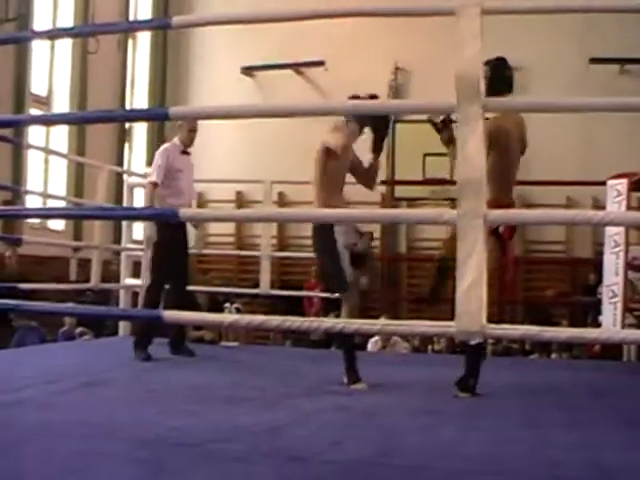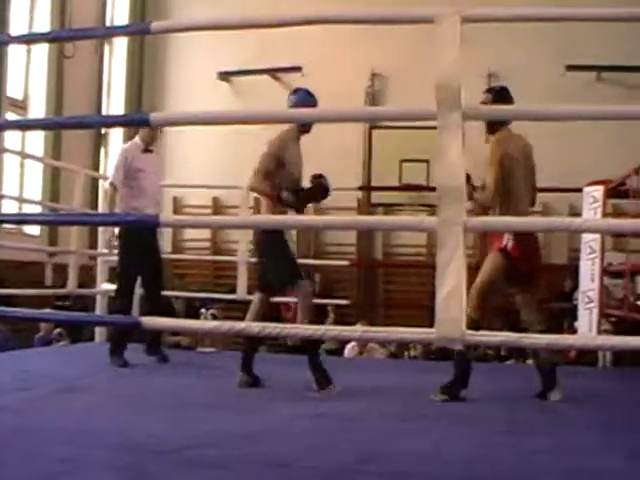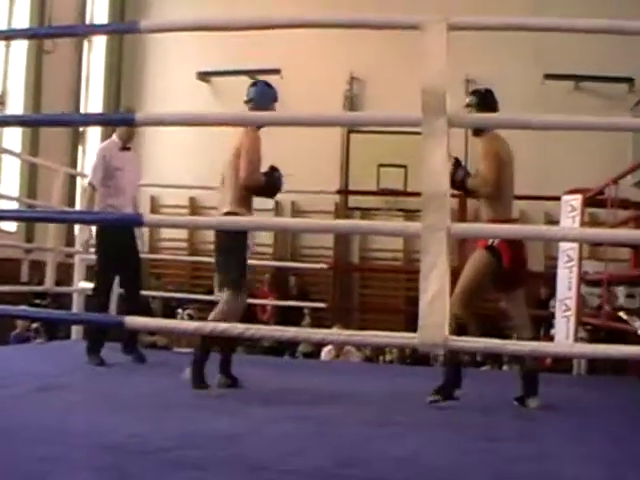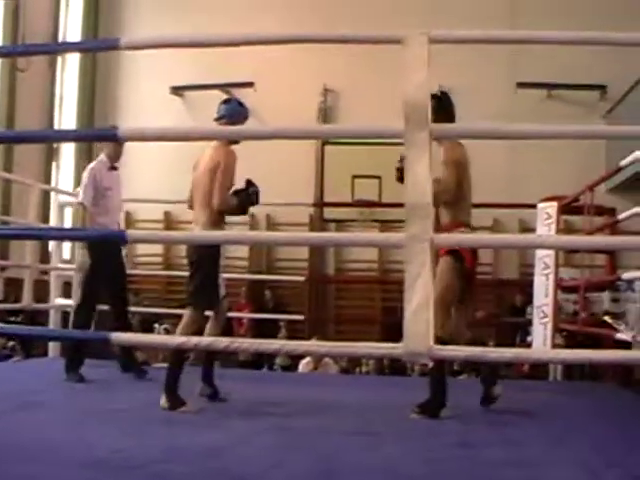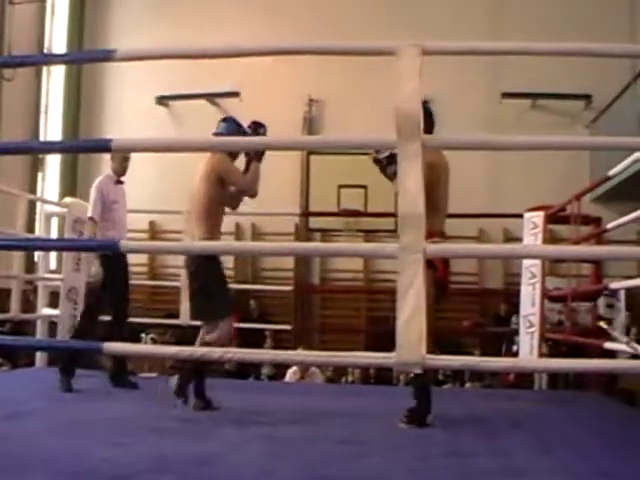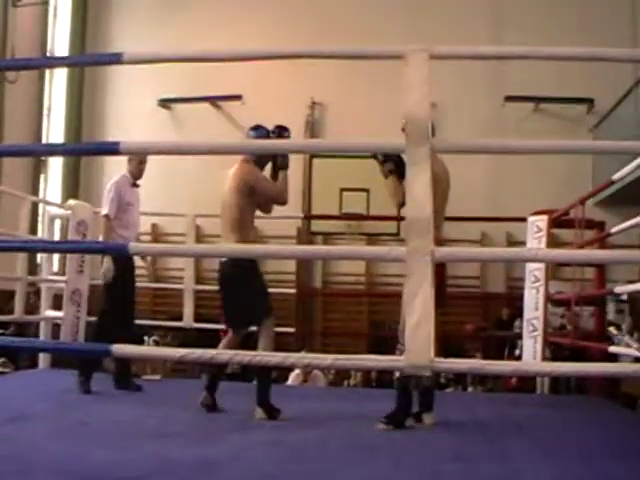
dt=0.3s
person 1, frame 1
left shoulder: (495, 121)
right shoulder: (517, 121)
left wrist: (447, 135)
left hip: (495, 211)
right hip: (501, 207)
right knee: (447, 256)
left ankle: (470, 378)
person 1, frame 2
left shoulder: (497, 146)
right shoulder: (524, 146)
left elbow: (490, 200)
left wrist: (471, 191)
left hip: (508, 236)
right hip: (527, 236)
left knee: (473, 304)
right knee: (531, 315)
left ankle: (458, 382)
right ankle: (550, 385)
person 1, frame 3
left shoulder: (488, 144)
right shoulder: (501, 144)
left elbow: (489, 188)
left wrist: (459, 174)
right wrist: (462, 181)
left hip: (496, 236)
right hip: (508, 236)
left knee: (459, 303)
right knee: (518, 315)
left ankle: (451, 382)
right ankle: (530, 391)
person 1, frame 4
left shoulder: (449, 149)
right shoulder: (454, 149)
left elbow: (447, 195)
right hip: (459, 237)
left knee: (438, 317)
right knee: (458, 320)
left ankle: (437, 398)
right ankle: (490, 381)
person 1, frame 5
left shoulder: (425, 157)
right shoulder: (435, 157)
left wrist: (391, 170)
right wrist: (393, 170)
left hip: (428, 247)
right hip: (432, 246)
left ankle: (420, 408)
right ankle: (421, 403)
person 1, frame 6
right shoulder: (437, 164)
left elbow: (400, 199)
left wrist: (388, 167)
right wrist: (396, 169)
left knee: (408, 328)
left ankle: (403, 409)
right ankle: (425, 407)
person 2, frame 1
left shoulder: (347, 145)
right shoulder: (333, 135)
left elbow: (369, 181)
right elbow: (342, 147)
left wrist: (377, 146)
right wrist: (357, 123)
left hip: (341, 222)
right hip: (328, 226)
right knee: (350, 296)
right ankle: (351, 371)
person 2, frame 2
left shoulder: (295, 146)
right shoulder: (281, 143)
right elbow: (255, 183)
left wrist: (314, 191)
right wrist: (283, 197)
left hip: (275, 231)
right hip: (271, 230)
left knee: (262, 299)
right knee: (304, 292)
left ankle: (246, 370)
right ankle: (317, 371)
person 2, frame 3
left shoulder: (242, 137)
right shoulder: (251, 137)
right elbow: (246, 178)
left wrist: (262, 182)
right wrist: (270, 181)
left hip: (229, 221)
left knee: (235, 297)
right knee: (233, 299)
left ankle: (225, 370)
right ankle: (197, 368)
person 2, frame 4
left shoulder: (206, 155)
right shoulder: (226, 154)
right elbow: (219, 204)
left wrist: (236, 199)
right wrist: (242, 201)
left hip: (200, 240)
right hip: (207, 243)
left knee: (218, 310)
right knee: (194, 314)
left ankle: (207, 381)
right ankle: (169, 392)
person 2, frame 5
left shoulder: (211, 167)
right shoulder: (219, 162)
left elbow: (234, 201)
right elbow: (251, 190)
left wrist: (250, 160)
right wrist: (256, 158)
left hip: (196, 253)
right hip: (205, 254)
left knee: (211, 324)
right knee: (225, 327)
left ankle: (199, 394)
right ankle: (183, 376)
person 2, frame 6
left shoulder: (238, 173)
right shoulder: (248, 172)
left elbow: (266, 206)
right elbow: (281, 198)
left wrist: (276, 170)
right wrist: (282, 165)
left hip: (228, 262)
right hip: (241, 261)
left knee: (236, 330)
right knee: (266, 327)
left ankle: (209, 393)
right ankle: (263, 404)
person 3, frame 1
left shoulder: (188, 159)
right shoulder: (166, 152)
right elbow: (153, 187)
left wrist: (197, 227)
right wrist: (153, 224)
left hip: (179, 225)
right hip: (165, 223)
left knee: (180, 283)
right knee: (158, 282)
left ankle: (177, 341)
right ankle: (141, 343)
person 3, frame 2
left shoulder: (155, 158)
right shoulder: (127, 152)
right elbow: (114, 188)
left wrist: (158, 224)
left hip: (148, 226)
right hip: (130, 225)
left knee: (154, 284)
right knee: (125, 287)
left ankle: (154, 343)
right ankle: (117, 349)
person 3, frame 3
left shoulder: (133, 156)
right shoulder: (105, 151)
right elbow: (92, 189)
right wrist: (87, 226)
left hip: (127, 226)
right hip: (109, 225)
left knee: (133, 283)
right knee: (104, 286)
left ankle: (130, 343)
right ankle: (93, 348)
person 3, frame 4
left shoulder: (115, 173)
right shoulder: (93, 171)
right elbow: (84, 210)
right wrist: (85, 248)
left hip: (113, 243)
right hip: (97, 243)
left knee: (120, 301)
right knee: (87, 304)
left ankle: (128, 360)
right ankle: (73, 365)
person 3, frame 5
left shoulder: (121, 188)
right shoulder: (101, 185)
right elbow: (92, 224)
right wrist: (95, 261)
left hip: (119, 256)
right hip: (105, 256)
left knee: (120, 314)
right knee: (91, 313)
left ankle: (118, 372)
right ankle: (66, 371)
person 3, frame 6
left shoulder: (135, 190)
right shoulder: (117, 185)
right elbow: (107, 221)
left wrist: (144, 258)
right wrist: (107, 257)
left hip: (127, 256)
right hip: (115, 256)
left knee: (126, 316)
right knee: (110, 313)
left ankle: (122, 375)
right ankle: (85, 371)
